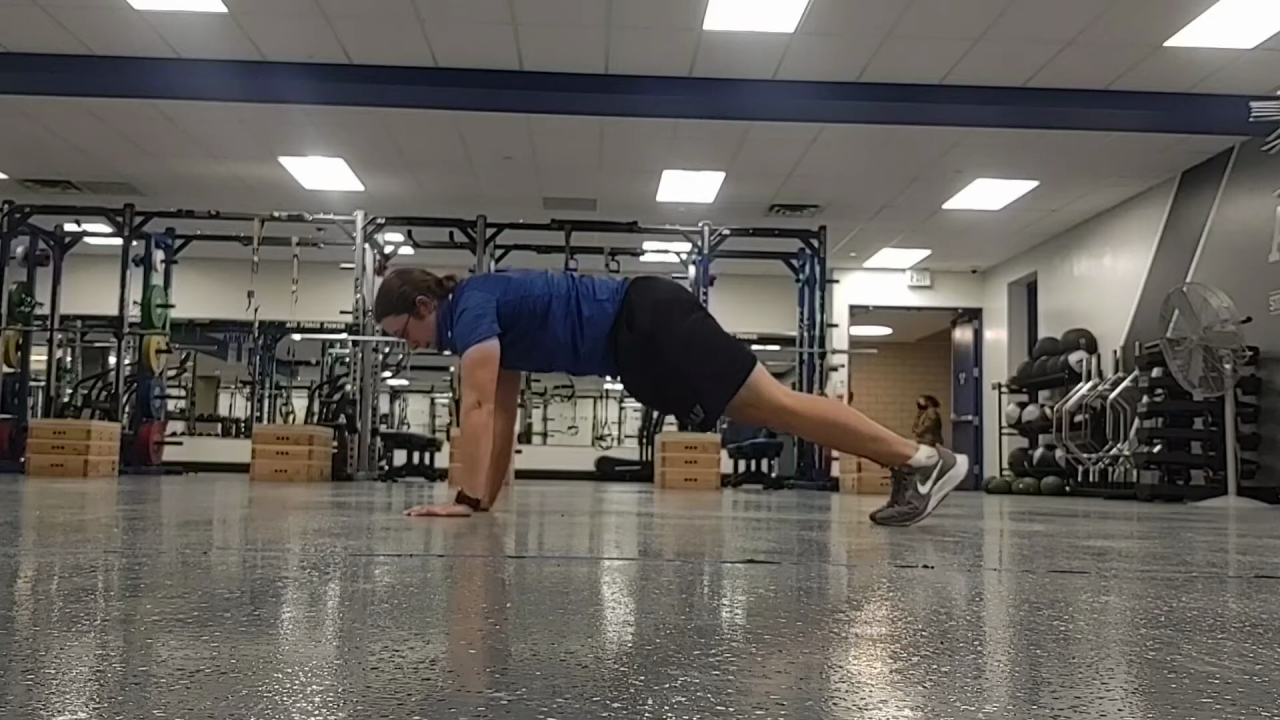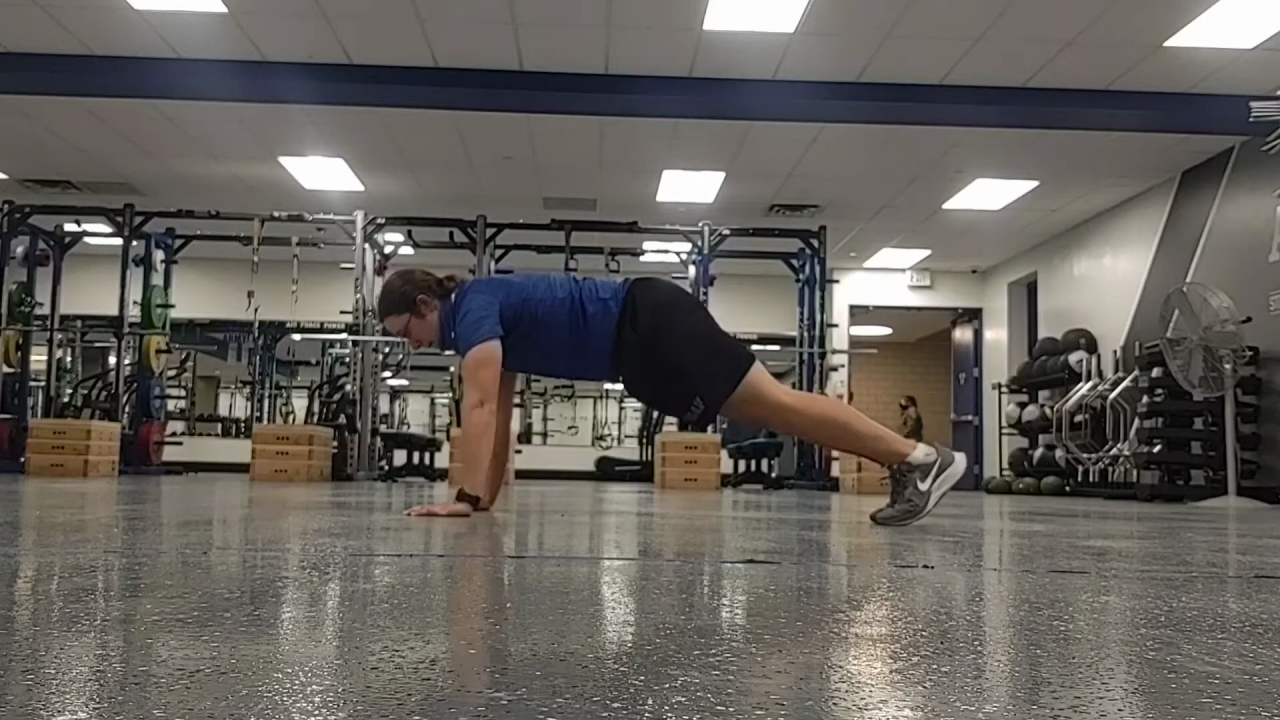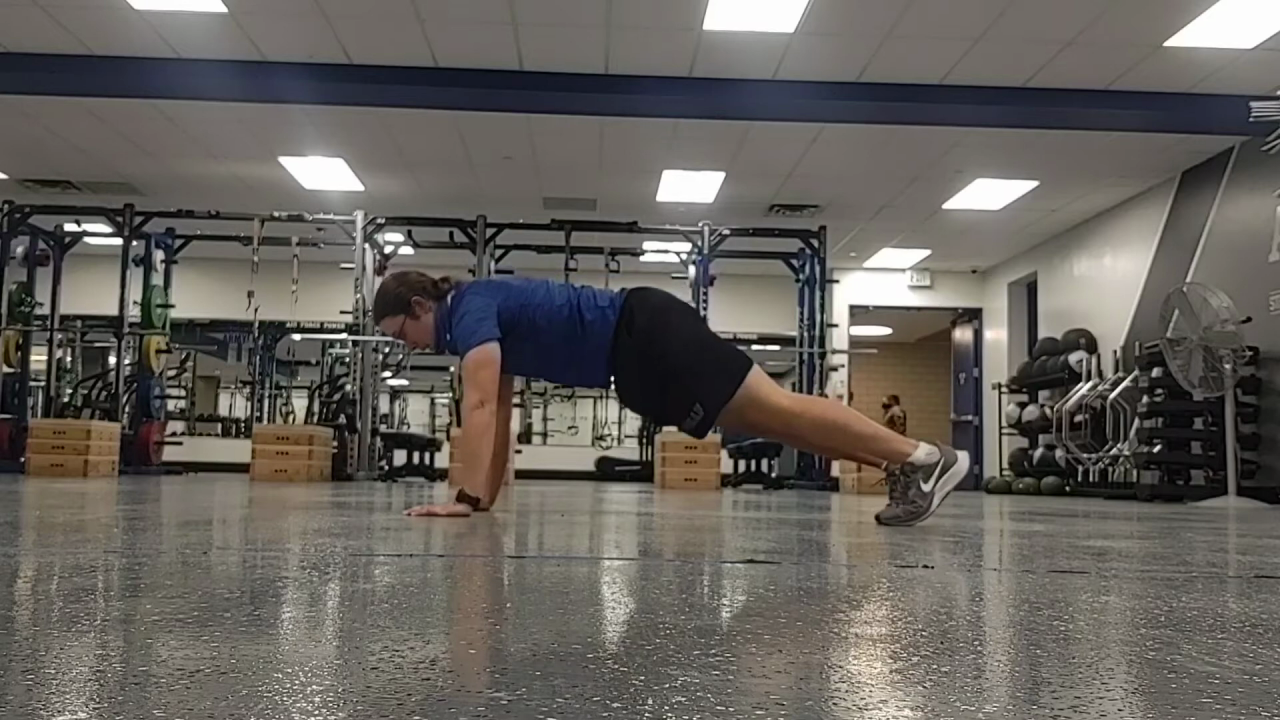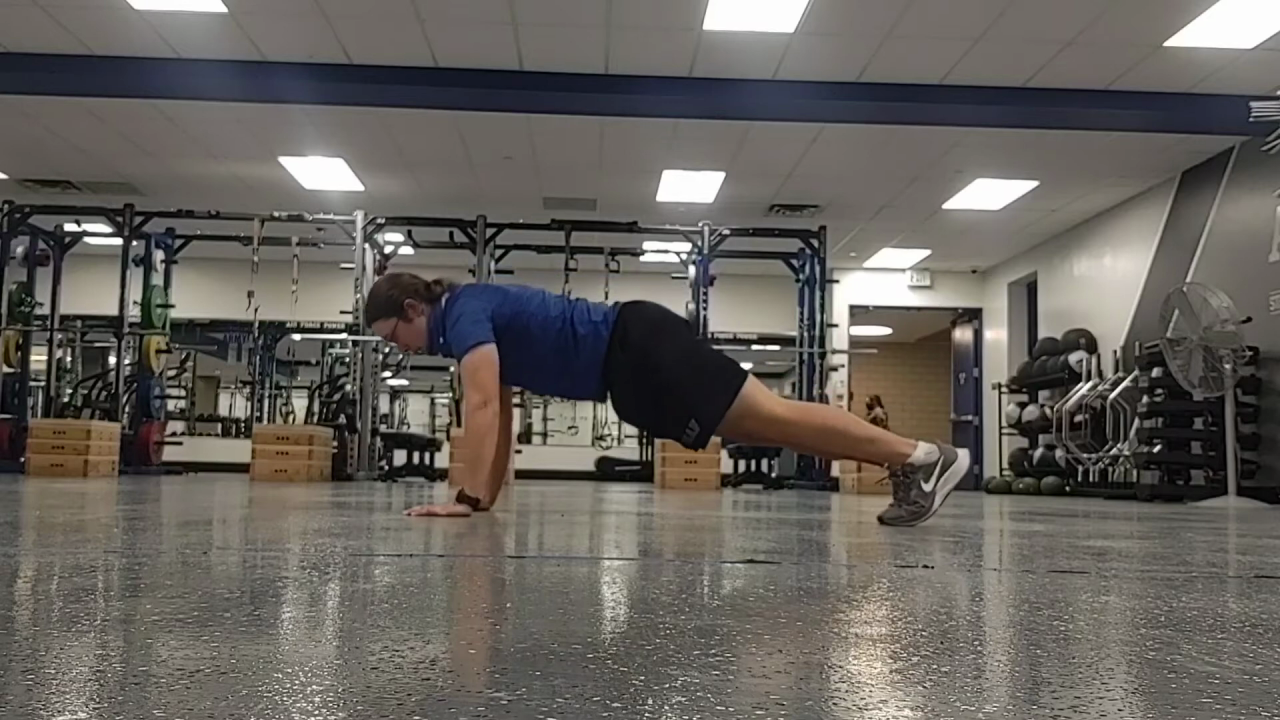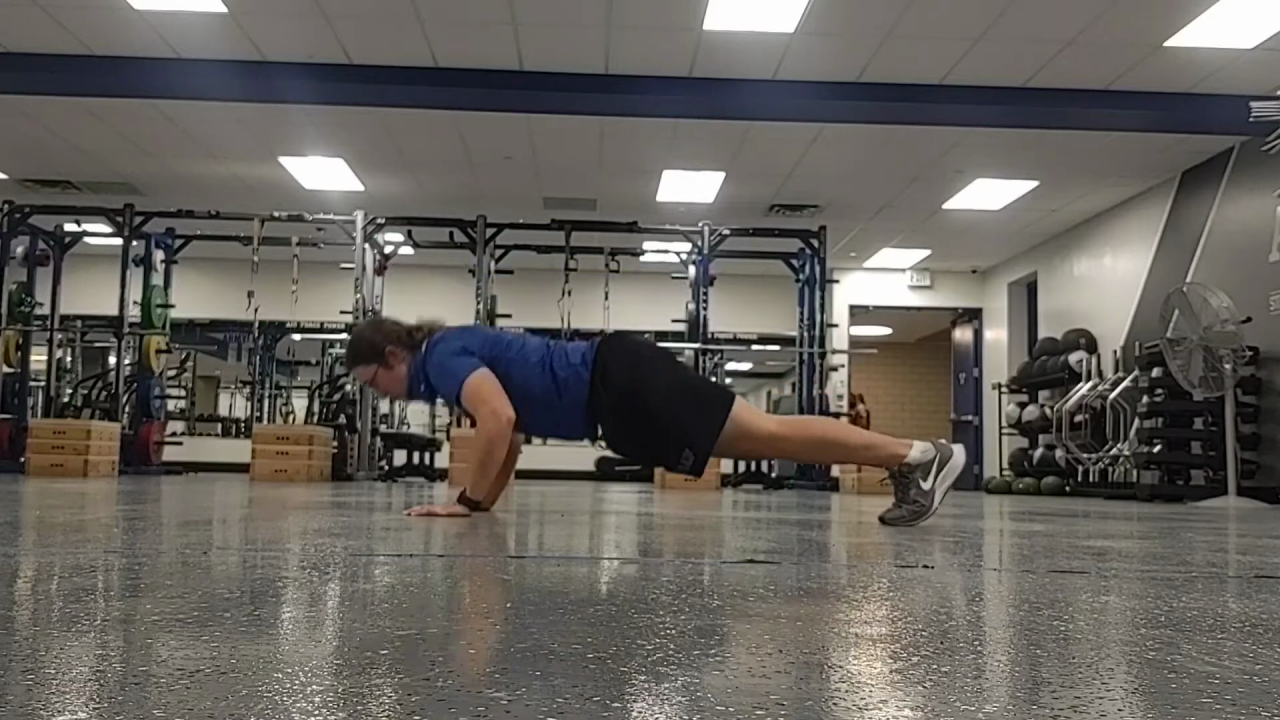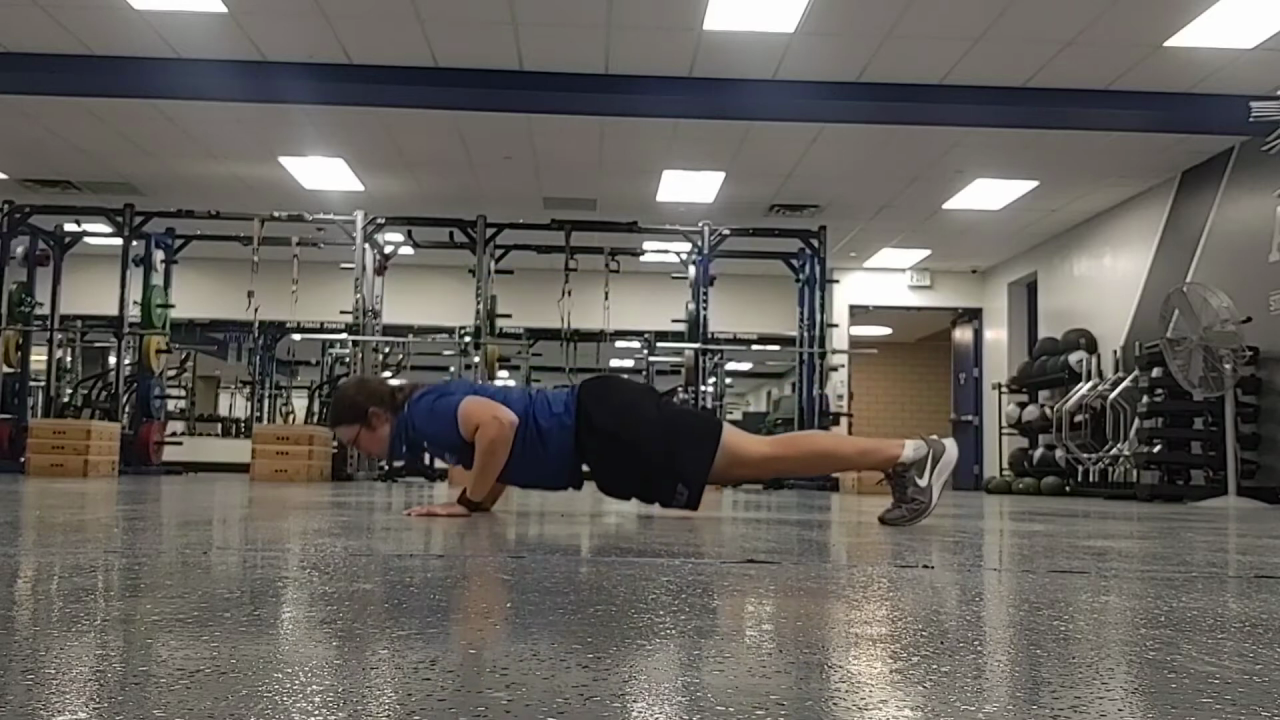
dt=0.2s
person 1, frame 1
left shoulder: (471, 306)
right shoulder: (488, 313)
left elbow: (477, 405)
right elbow: (503, 410)
left wrist: (466, 499)
right wrist: (489, 496)
left hip: (649, 322)
right hip: (642, 333)
left knee: (775, 404)
right knee: (767, 410)
left ankle: (923, 460)
right ankle: (914, 464)
person 1, frame 2
left shoulder: (473, 307)
right shoulder: (486, 315)
left elbow: (477, 405)
right elbow: (499, 412)
left wrist: (465, 497)
right wrist: (487, 497)
left hip: (649, 323)
right hip: (641, 339)
left knee: (775, 404)
right knee: (768, 412)
left ankle: (921, 458)
right ankle: (913, 460)
person 1, frame 3
left shoulder: (471, 309)
right shoulder: (480, 316)
left elbow: (479, 406)
right elbow: (498, 413)
left wrist: (467, 498)
right wrist: (488, 497)
left hip: (646, 334)
right hip: (638, 353)
left knee: (774, 408)
right knee: (763, 423)
left ankle: (923, 458)
right ankle: (910, 463)
person 1, frame 4
left shoulder: (463, 313)
right shoulder: (471, 315)
left elbow: (482, 408)
right elbow: (499, 413)
left wrist: (468, 498)
right wrist: (487, 496)
left hip: (638, 348)
right hip: (630, 362)
left knee: (770, 416)
right knee: (765, 427)
left ankle: (922, 456)
right ankle: (912, 462)
person 1, frame 5
left shoulder: (444, 354)
right shoulder: (453, 353)
left elbow: (500, 421)
right elbow: (508, 432)
left wrist: (469, 500)
right wrist: (484, 499)
left hip: (622, 383)
right hip: (615, 389)
left knee: (764, 433)
right knee: (757, 440)
left ankle: (919, 455)
right ankle: (909, 457)
person 1, frame 6
left shoulder: (426, 411)
right shoulder: (434, 407)
left elbow: (500, 424)
left wrist: (468, 502)
right wrist: (477, 498)
left hip: (606, 423)
right hip: (598, 426)
left knee: (756, 455)
right knee: (752, 457)
left ankle: (913, 455)
right ankle: (905, 457)
